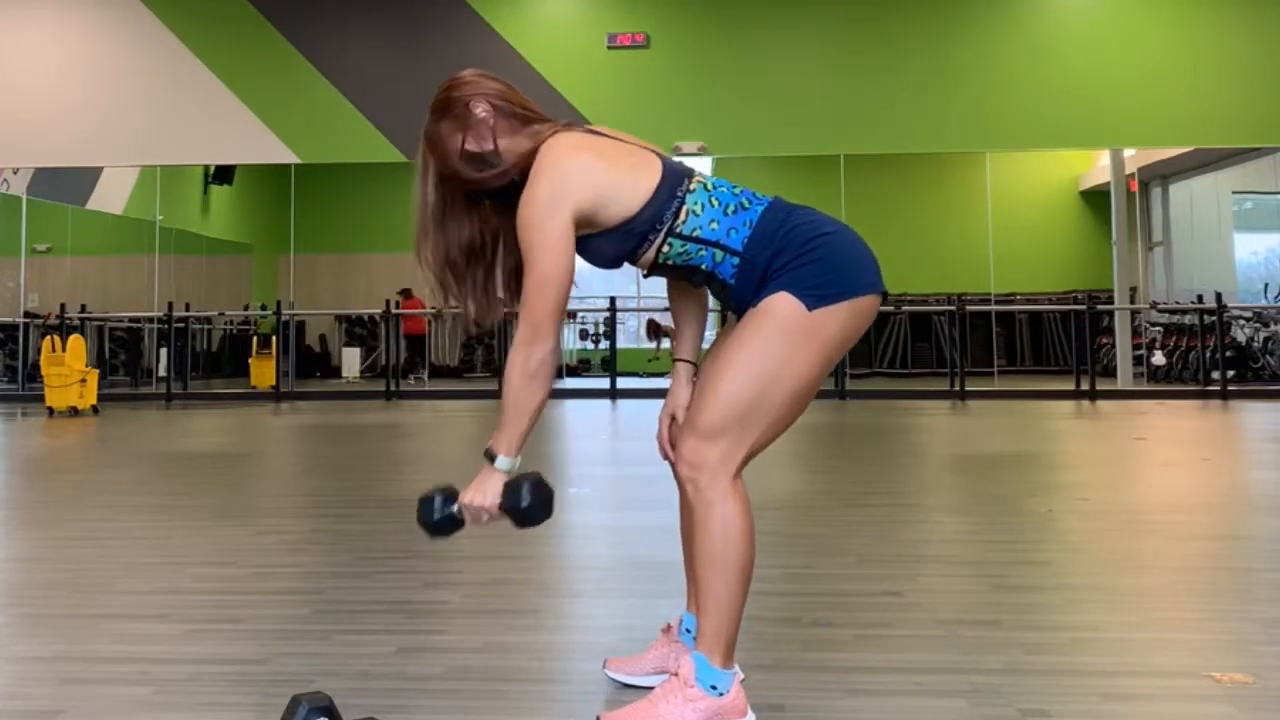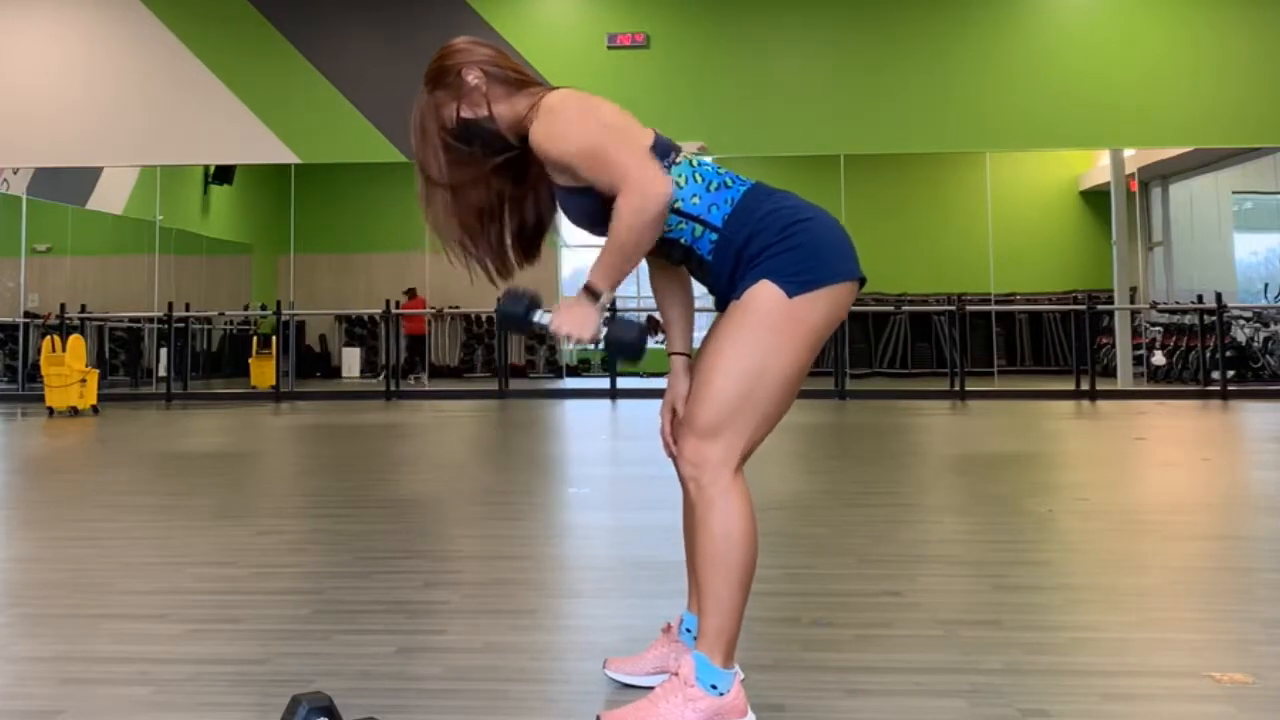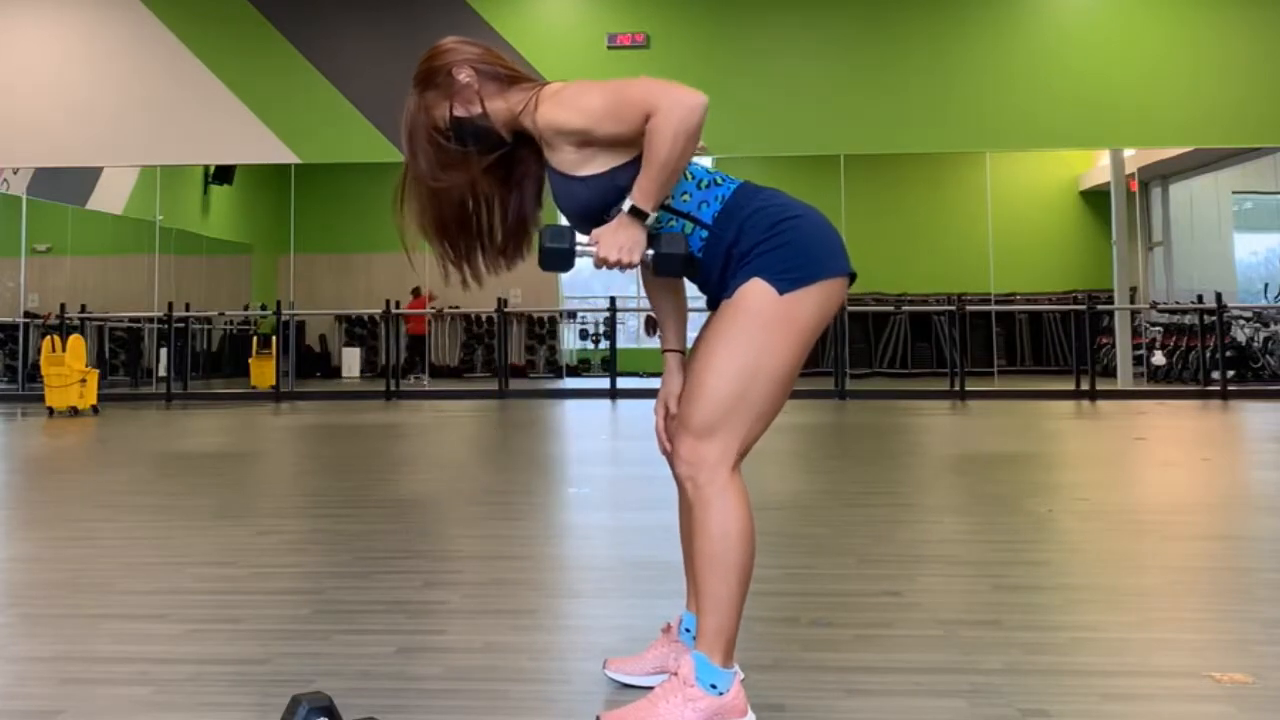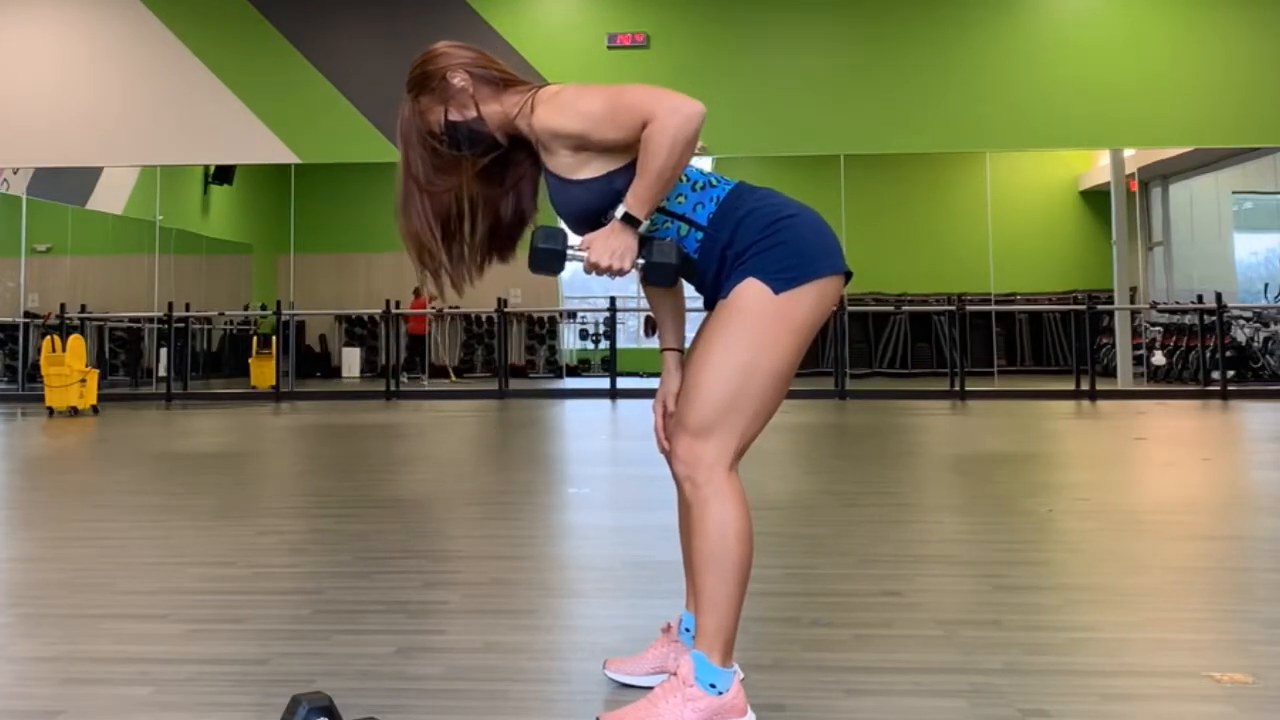
dt=0.3s
person 1, frame 1
left shoulder: (548, 180)
right shoulder: (579, 155)
left elbow: (537, 340)
left wrist: (498, 464)
right wrist: (685, 373)
left hip: (817, 271)
right hip: (808, 270)
left knee: (706, 459)
right knee: (696, 453)
right ankle: (695, 639)
person 1, frame 2
left shoulder: (553, 121)
right shoulder: (568, 128)
left elbow: (650, 194)
right elbow: (664, 240)
left wrist: (591, 297)
right wrist: (680, 364)
left hip: (792, 256)
right hip: (788, 258)
left knee: (707, 456)
right knee: (698, 453)
right ankle: (695, 638)
person 1, frame 3
left shoulder: (557, 111)
right shoulder: (543, 145)
left elbow: (683, 104)
left wrist: (632, 218)
right wrist: (675, 363)
left hip: (784, 253)
right hip: (773, 257)
left knee: (704, 456)
right knee: (692, 451)
right ankle: (693, 638)
person 1, frame 4
left shoulder: (551, 113)
right shoulder: (537, 148)
left elbow: (680, 114)
right elbow: (660, 245)
left wrist: (626, 225)
right wrist: (673, 362)
left hip: (778, 252)
right hip: (769, 258)
left knee: (700, 454)
right knee: (690, 449)
right ankle: (695, 638)
